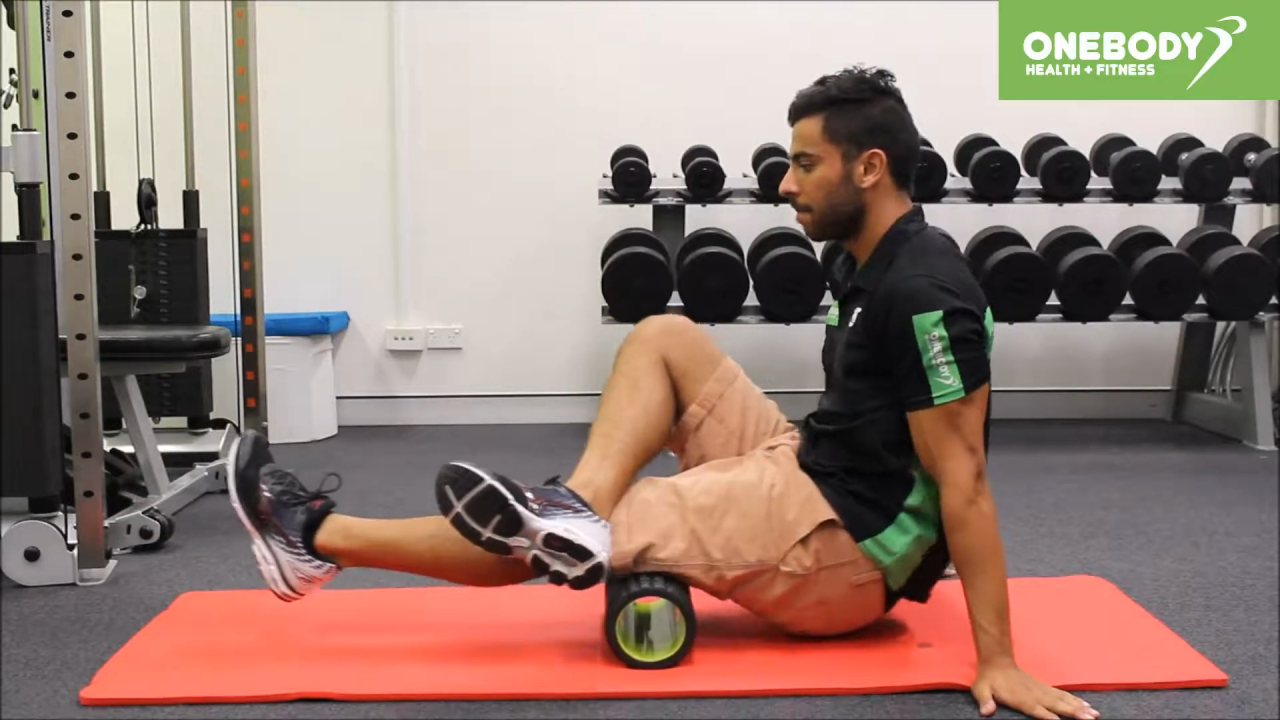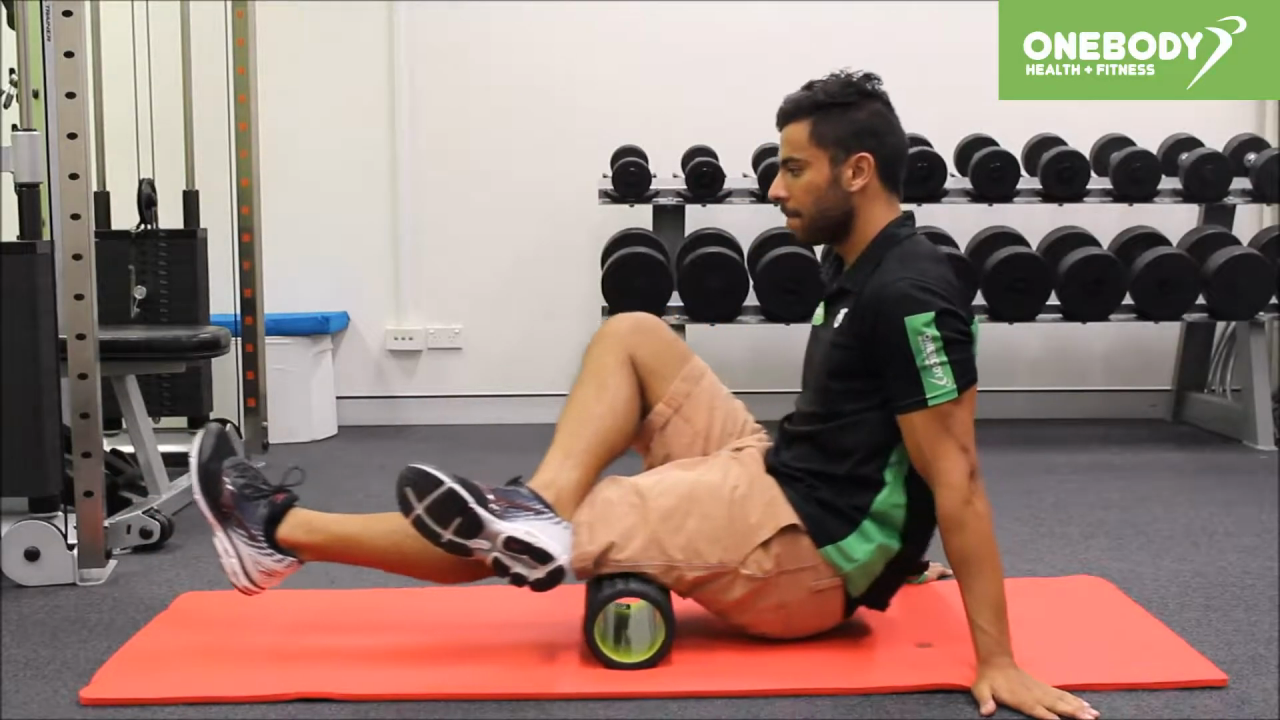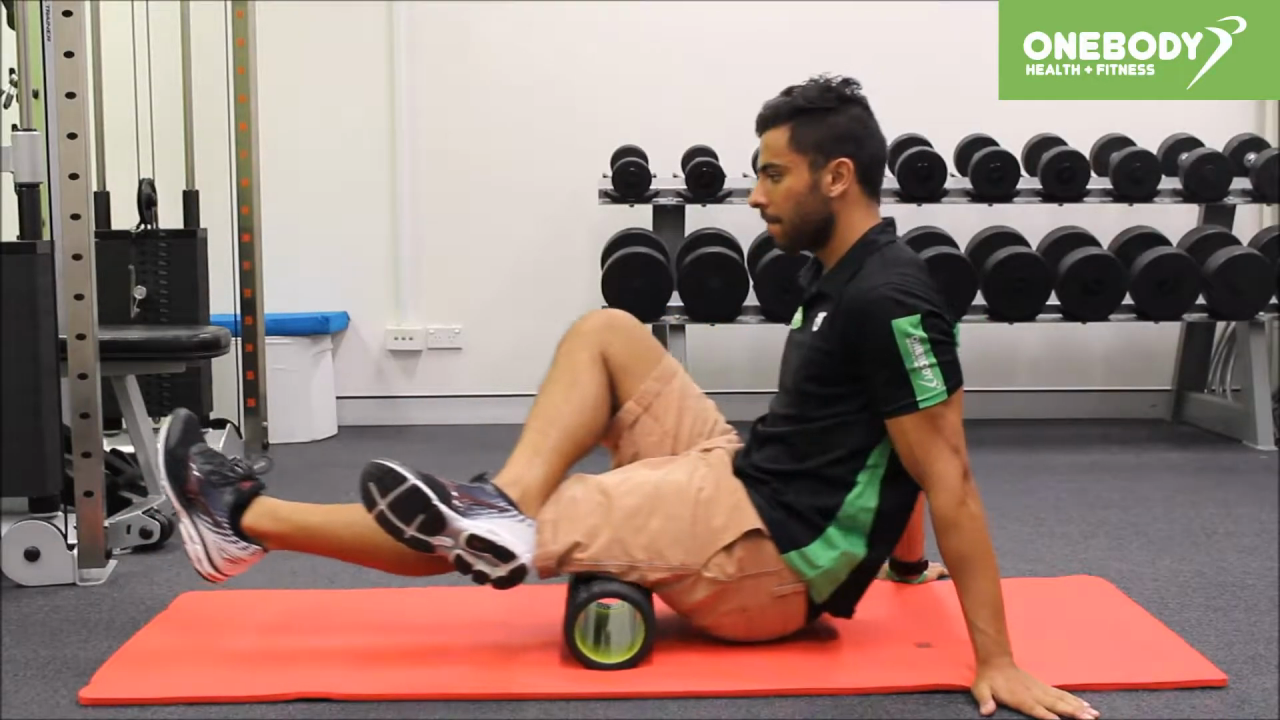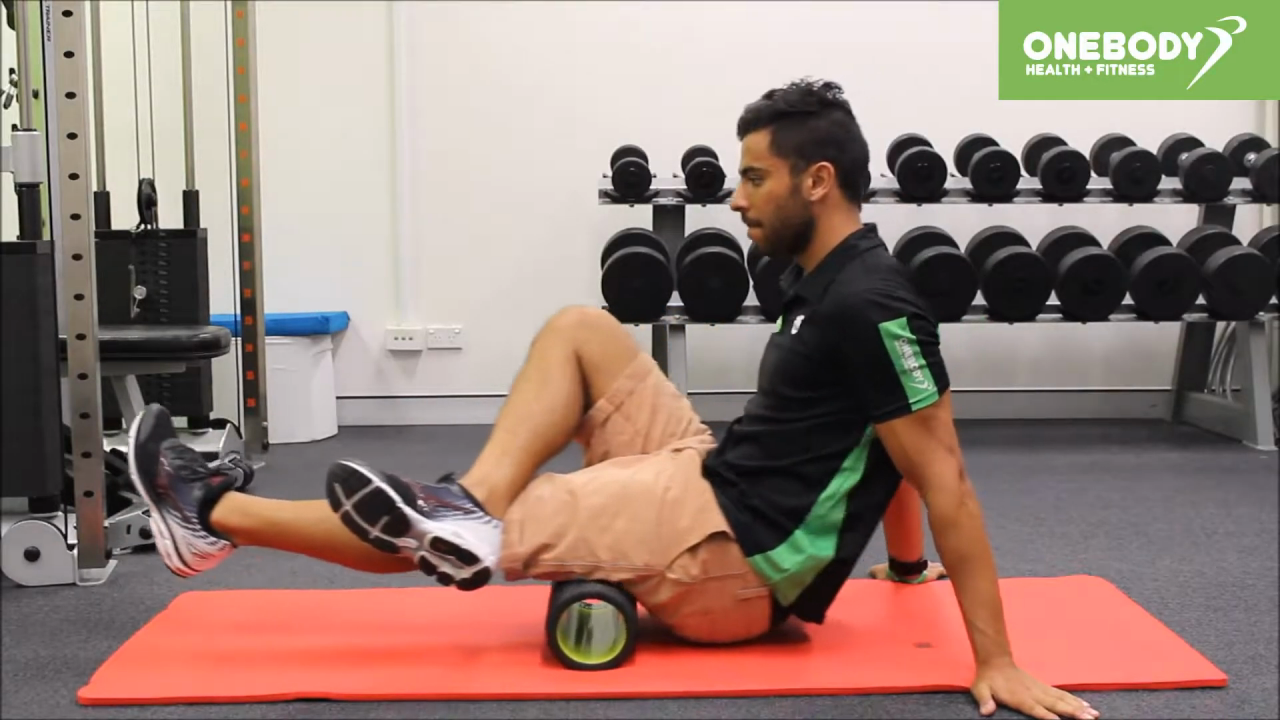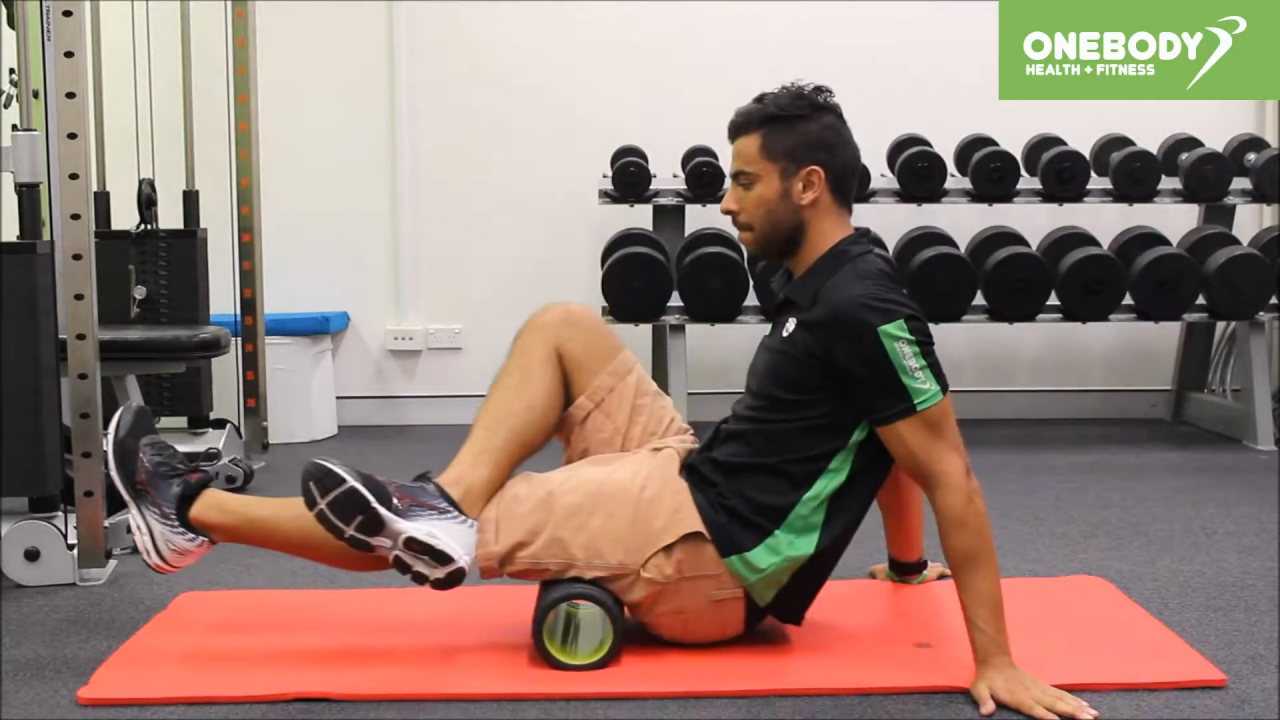
dt=0.2s
person 1, frame 1
left shoulder: (920, 292)
right shoulder: (876, 265)
left elbow: (963, 479)
right wrist: (915, 550)
left hip: (839, 551)
right hip: (810, 484)
left knee: (546, 548)
right knee: (663, 338)
left ankle: (317, 536)
right ankle: (566, 513)
person 1, frame 2
left shoulder: (906, 295)
right shoulder: (862, 269)
left elbow: (957, 478)
right elbow: (909, 450)
right wrist: (901, 551)
left hip: (800, 555)
right hip: (775, 485)
left knee: (509, 542)
right knee: (632, 337)
left ankle: (280, 533)
right ankle: (531, 516)
person 1, frame 3
left shoulder: (886, 300)
right shoulder: (845, 275)
left elbow: (949, 478)
right elbow: (900, 451)
right wrist: (903, 560)
left hip: (763, 558)
right hip: (746, 487)
left knee: (469, 540)
right knee: (604, 333)
left ankle: (245, 517)
right ankle: (495, 510)
person 1, frame 4
left shoulder: (865, 305)
right shoulder: (829, 279)
left elbow: (944, 477)
right elbow: (890, 448)
right wrist: (902, 563)
left hip: (730, 557)
right hip: (716, 489)
left knee: (437, 541)
right knee: (581, 330)
left ankle: (217, 515)
right ankle: (462, 510)
person 1, frame 5
left shoulder: (858, 310)
right shoulder: (824, 284)
left elbow: (950, 475)
right elbow: (886, 452)
right wrist: (905, 563)
left hip: (707, 558)
right hip: (697, 485)
left knee: (413, 539)
right knee: (563, 327)
left ankle: (196, 511)
right ankle: (440, 509)
